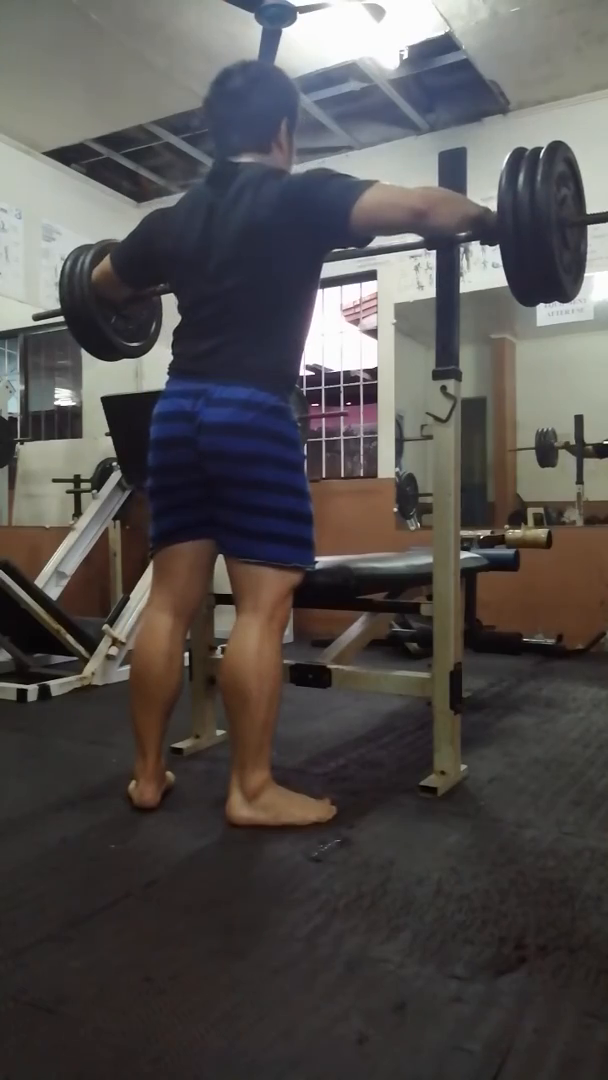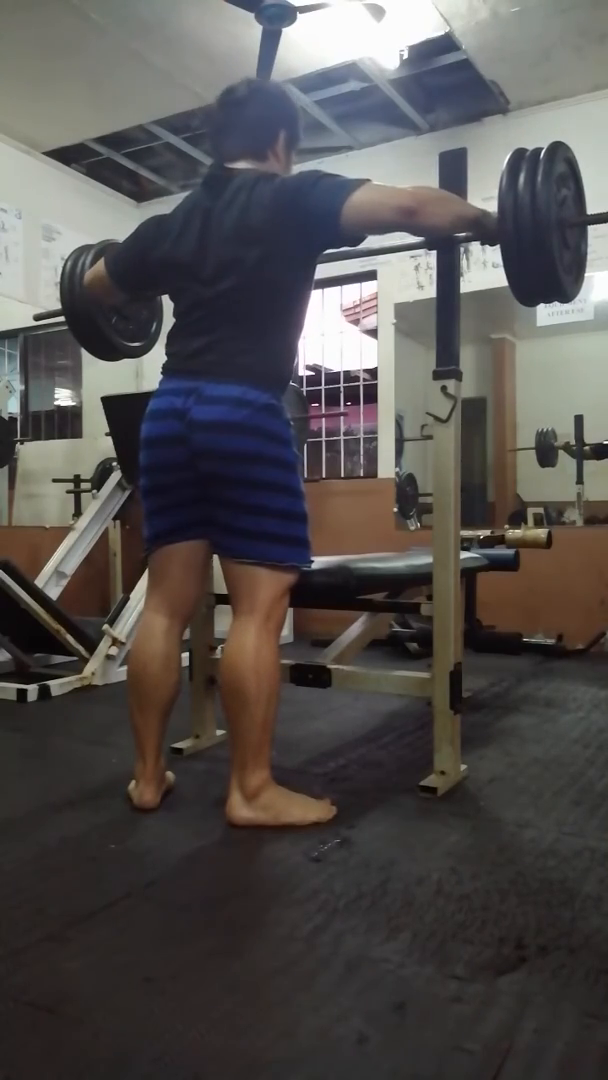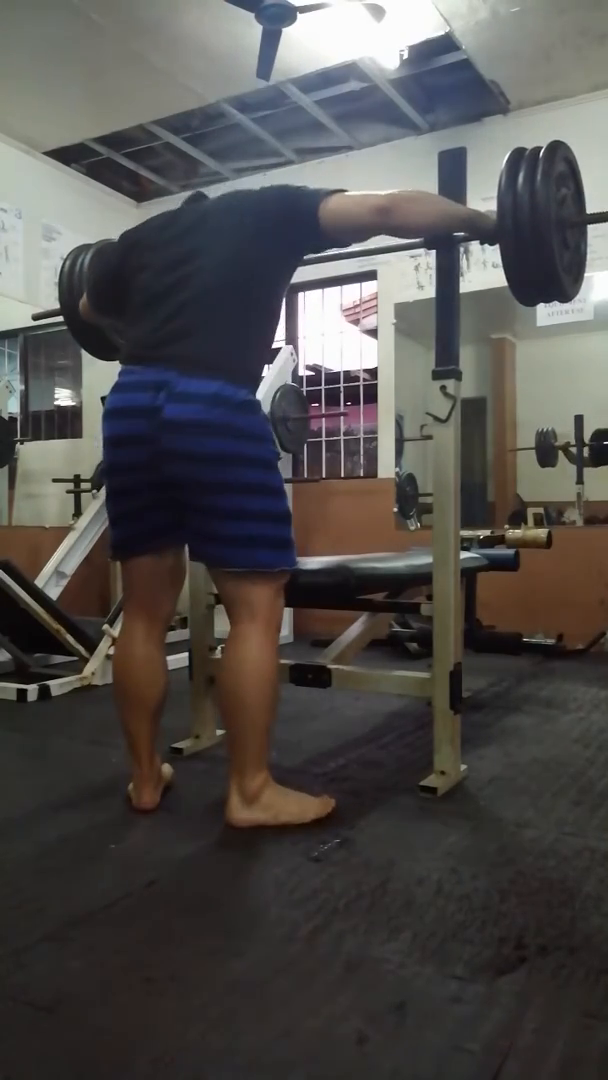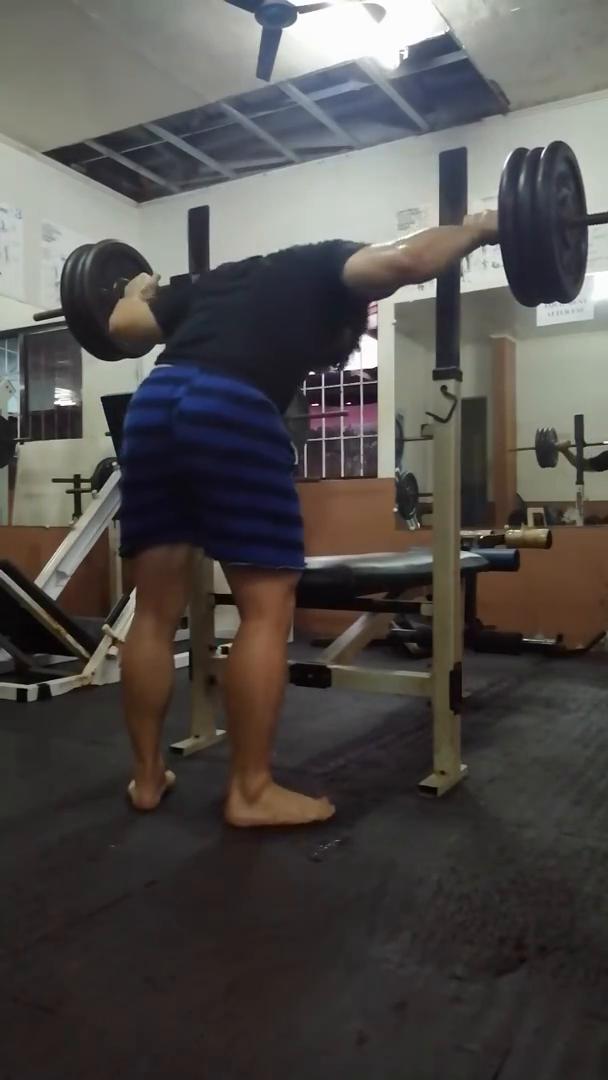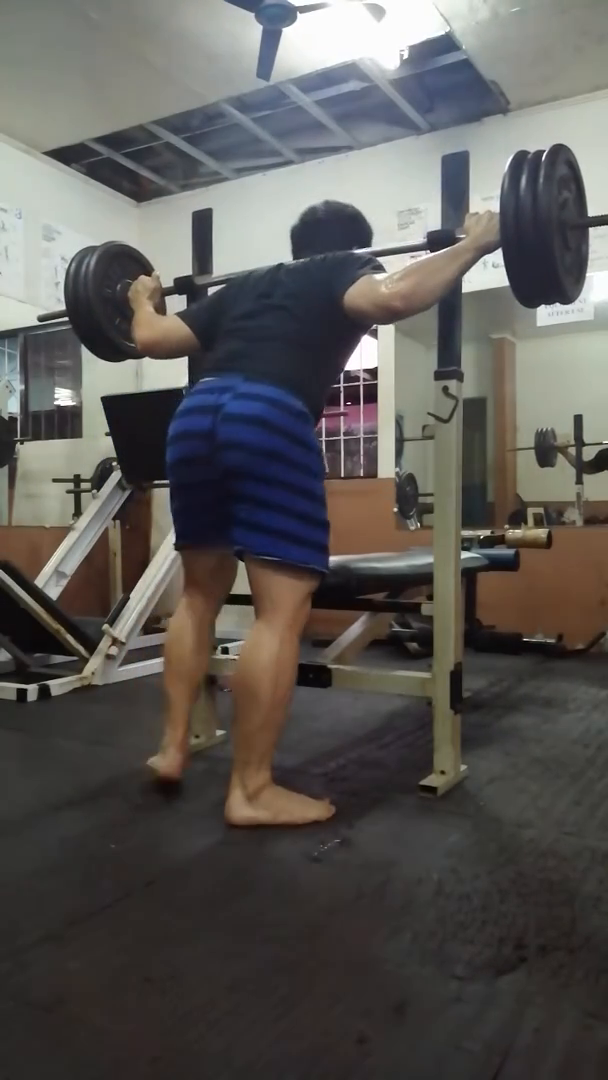
dt=1s
person 1, frame 1
left shoulder: (177, 216)
right shoulder: (299, 196)
left elbow: (103, 281)
right elbow: (415, 206)
right wrist: (488, 219)
left hip: (178, 409)
right hip: (251, 413)
left knee: (170, 601)
right knee: (264, 605)
left ankle: (148, 774)
right ankle: (253, 791)
person 1, frame 2
left shoulder: (173, 223)
right shoulder: (293, 200)
left elbow: (96, 285)
right elbow: (407, 205)
right wrist: (482, 220)
left hip: (169, 410)
right hip: (243, 413)
left knee: (167, 604)
right knee: (260, 607)
left ankle: (148, 774)
right ankle: (252, 791)
person 1, frame 3
left shoulder: (144, 235)
right shoulder: (272, 212)
left elbow: (90, 307)
right elbow: (384, 208)
right wrist: (477, 220)
left hip: (128, 404)
right hip: (212, 408)
left knee: (145, 612)
right knee: (256, 608)
left ankle: (145, 777)
right ankle: (251, 792)
person 1, frame 4
left shoulder: (226, 278)
right shoulder: (328, 266)
left elbow: (122, 324)
right elbow: (400, 261)
left wrist: (137, 291)
right wrist: (476, 231)
left hip: (152, 402)
right hip: (232, 411)
left knee: (155, 613)
right knee: (267, 609)
left ankle: (147, 776)
right ankle: (251, 793)
person 1, frame 5
left shoulder: (247, 285)
right shoulder: (346, 268)
left elbow: (151, 339)
right elbow: (391, 297)
left wrist: (143, 300)
right wrist: (474, 244)
left hip: (194, 416)
right hip: (268, 421)
left knee: (199, 597)
right knee: (281, 610)
left ankle: (172, 746)
right ankle: (252, 791)
